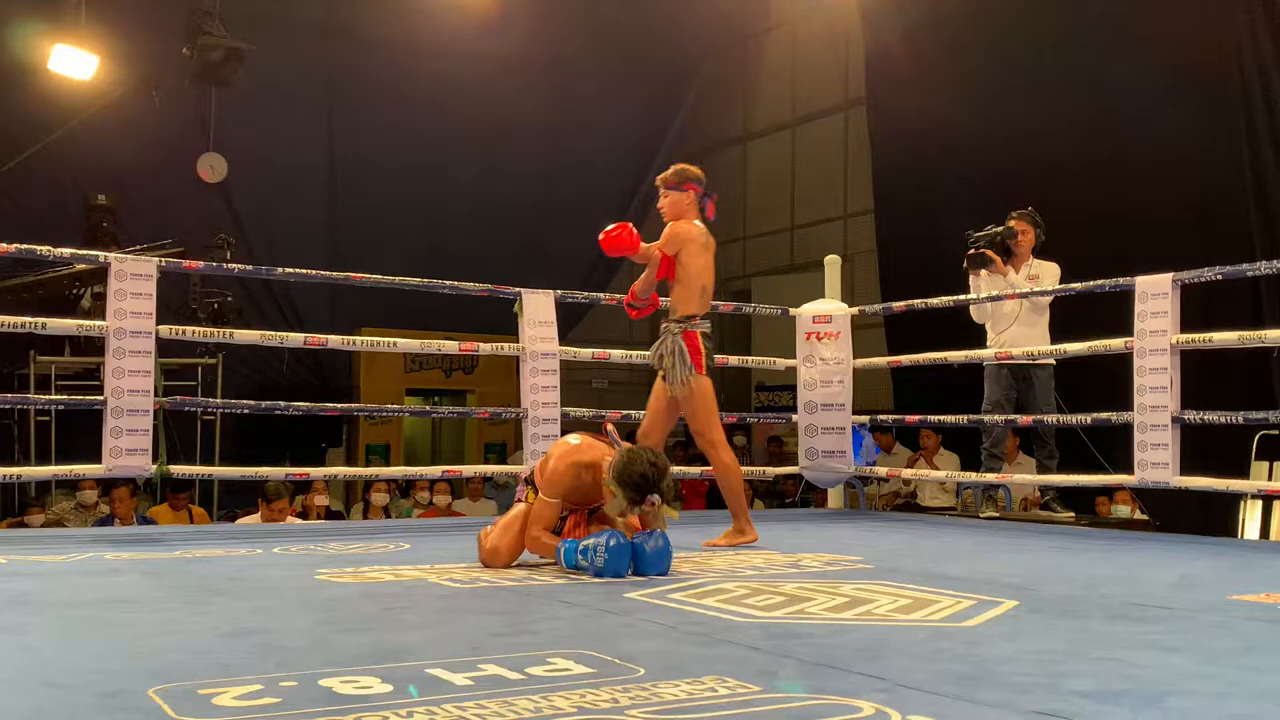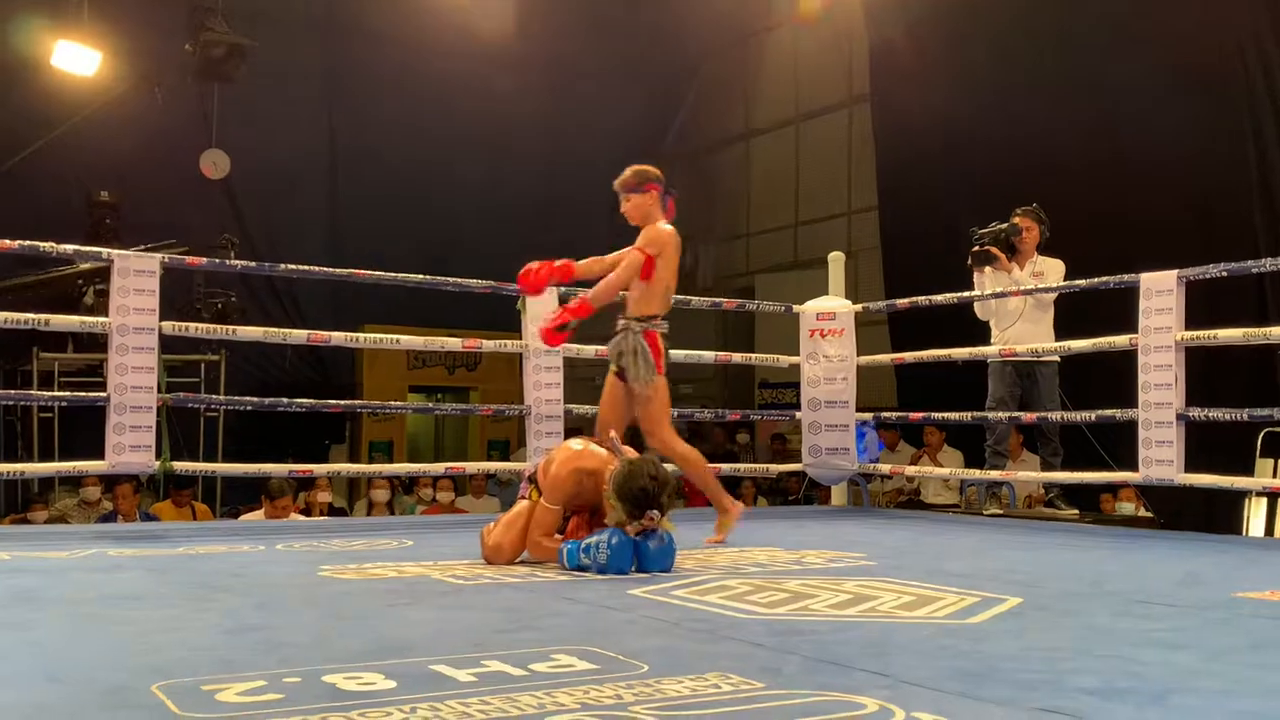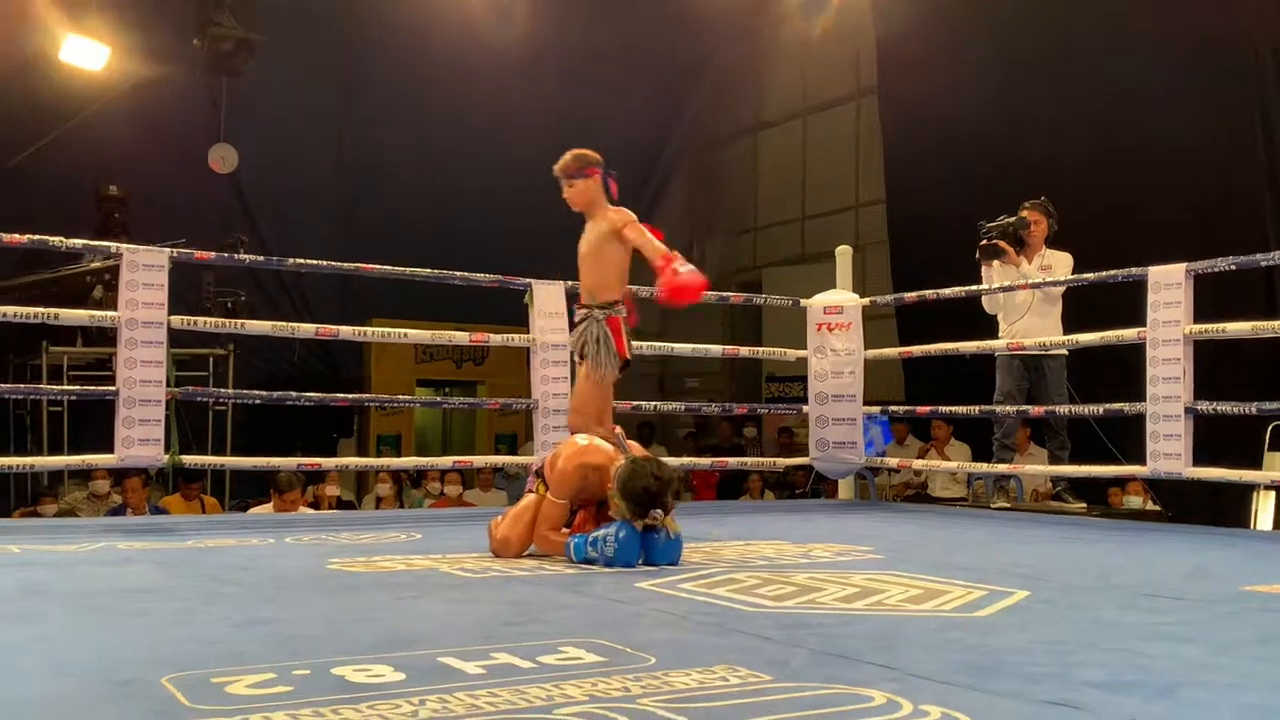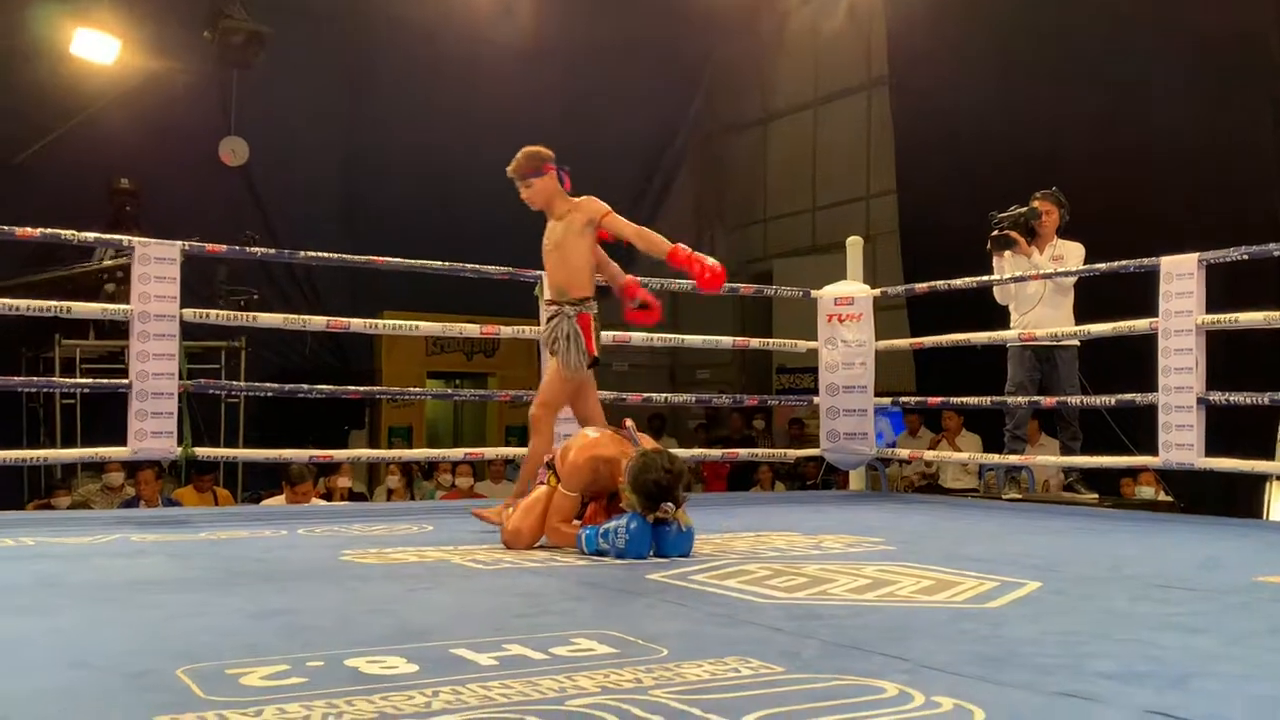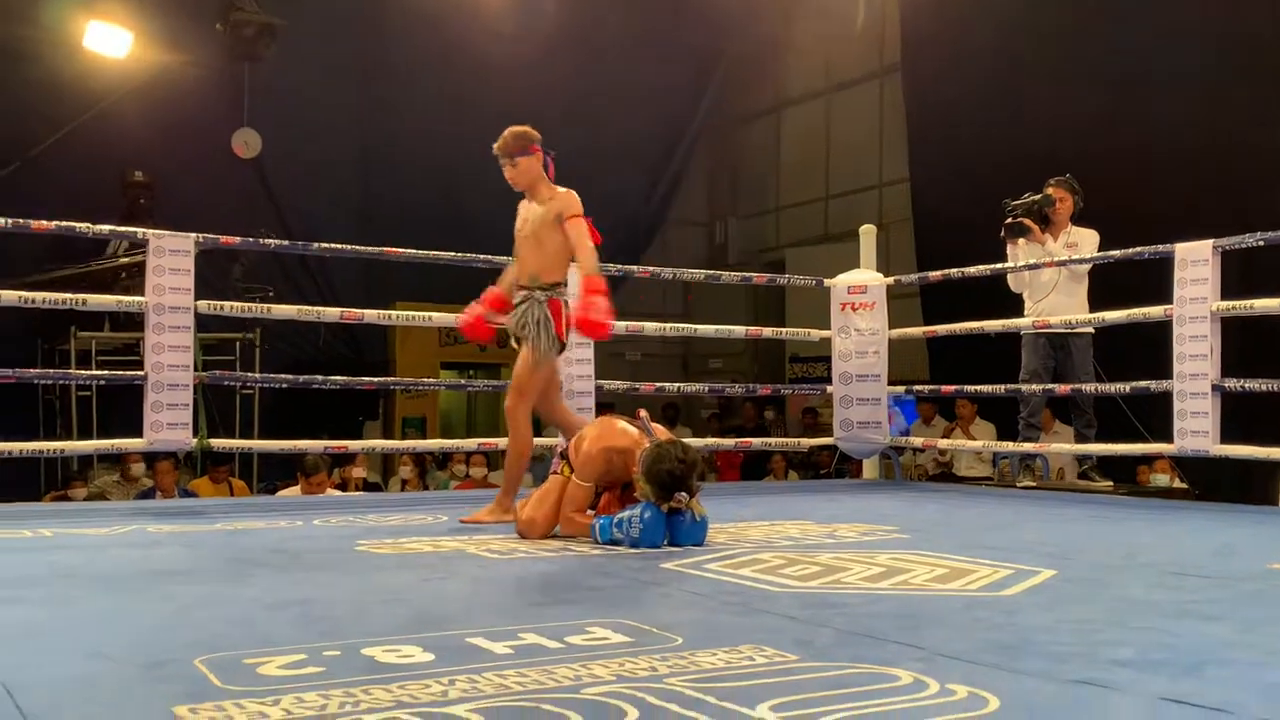
dt=0.2s
person 1, frame 1
left shoulder: (680, 230)
right shoulder: (698, 235)
left elbow: (649, 280)
right elbow: (654, 256)
left wrist: (636, 299)
right wrist: (631, 244)
left hip: (685, 340)
right hip: (679, 342)
left knee: (710, 441)
right knee: (648, 439)
left ankle: (743, 526)
person 1, frame 2
left shoulder: (659, 232)
right shoulder: (655, 237)
left elbow: (617, 280)
right elbow: (607, 263)
left wrist: (572, 312)
right wrist: (557, 270)
left hip: (643, 340)
right hip: (636, 339)
left knee: (661, 441)
right knee: (604, 438)
left ankle: (724, 505)
person 1, frame 3
left shoulder: (617, 217)
right shoulder: (593, 224)
left elbow: (649, 243)
left wrist: (674, 266)
left hip: (605, 329)
right hip: (589, 326)
left knee: (582, 427)
right knee: (598, 432)
person 1, frame 4
left shoulder: (586, 209)
right shoulder: (552, 222)
left elbow: (636, 234)
left wrist: (683, 256)
right wrist: (631, 292)
left hip: (577, 323)
right hip: (559, 322)
left knee: (541, 415)
right knee: (590, 421)
left ankle: (514, 506)
person 1, frame 5
left shoulder: (563, 200)
right shoulder: (525, 206)
left elbow: (584, 249)
left wrist: (594, 295)
right wrist: (491, 301)
left hip: (547, 311)
right hip: (526, 311)
left knee: (516, 408)
right knee: (551, 410)
left ankle: (504, 505)
person 2, frame 1
left shoulder: (1048, 269)
right shoulder: (990, 271)
left elbow: (1041, 300)
right elbow: (980, 316)
left wrist: (1006, 274)
right wrist: (975, 277)
left hip: (1038, 362)
right hip: (1000, 361)
left knee: (1044, 429)
right knee: (994, 429)
left ankle: (1048, 495)
right ankle: (988, 496)
person 2, frame 2
left shoulder: (1053, 266)
right shoulder: (994, 269)
left elbow: (1045, 297)
right elbow: (984, 313)
left wrist: (1011, 270)
right wrist: (979, 274)
left hip: (1042, 359)
right hip: (1003, 358)
left knee: (1048, 427)
right knee: (997, 426)
left ankle: (1052, 492)
person 2, frame 3
left shoulder: (1061, 259)
right shoulder: (1003, 261)
left elbow: (1053, 290)
right elbow: (992, 307)
left wrist: (1019, 264)
right wrist: (988, 267)
left hip: (1050, 352)
right hip: (1011, 351)
left knee: (1056, 420)
right knee: (1005, 419)
left ankle: (1060, 486)
right ankle: (1000, 486)
person 2, frame 4
left shoulder: (1073, 250)
right shoulder: (1014, 252)
left elbow: (1065, 281)
right elbow: (1003, 298)
left wrist: (1031, 255)
right wrist: (999, 258)
left hip: (1062, 342)
right hip: (1023, 342)
left knee: (1068, 411)
right knee: (1017, 410)
left ankle: (1072, 476)
right ankle: (1012, 477)
person 2, frame 5
left shoulder: (1087, 237)
right shoulder: (1028, 239)
left elbow: (1079, 268)
right elbow: (1017, 285)
left wrist: (1045, 242)
right wrist: (1013, 246)
left hip: (1075, 330)
right hip: (1037, 330)
left knee: (1083, 399)
right knee: (1031, 398)
left ankle: (1087, 465)
right ankle: (1026, 466)
person 3, frame 1
left shoulder: (640, 472)
right shoulder: (566, 466)
right elbow: (534, 536)
right hip: (541, 492)
right knee: (494, 556)
right ankle: (493, 530)
person 3, frame 2
left shoulder: (641, 473)
right shoulder: (567, 473)
right elbow: (535, 541)
left wrist: (653, 527)
left hip: (588, 505)
right hip: (543, 491)
right knee: (498, 551)
right ankle: (497, 527)
person 3, frame 3
left shoulder: (647, 473)
right shoulder: (573, 468)
right elbow: (542, 536)
right wrist: (588, 548)
left hip: (597, 499)
right hip: (550, 484)
right knee: (505, 546)
right ankle: (503, 522)
person 3, frame 4
left shoulder: (658, 464)
right shoulder: (585, 461)
right elbow: (554, 528)
left wrist: (672, 517)
right wrist: (600, 539)
right hip: (561, 476)
right knee: (517, 536)
right ankle: (514, 512)
person 3, frame 5
left shoulder: (670, 450)
right shoulder: (599, 451)
right elbow: (568, 518)
left wrist: (685, 506)
right wrist: (615, 529)
left hip: (622, 480)
right hip: (575, 465)
right knee: (531, 526)
right ankle: (527, 504)
